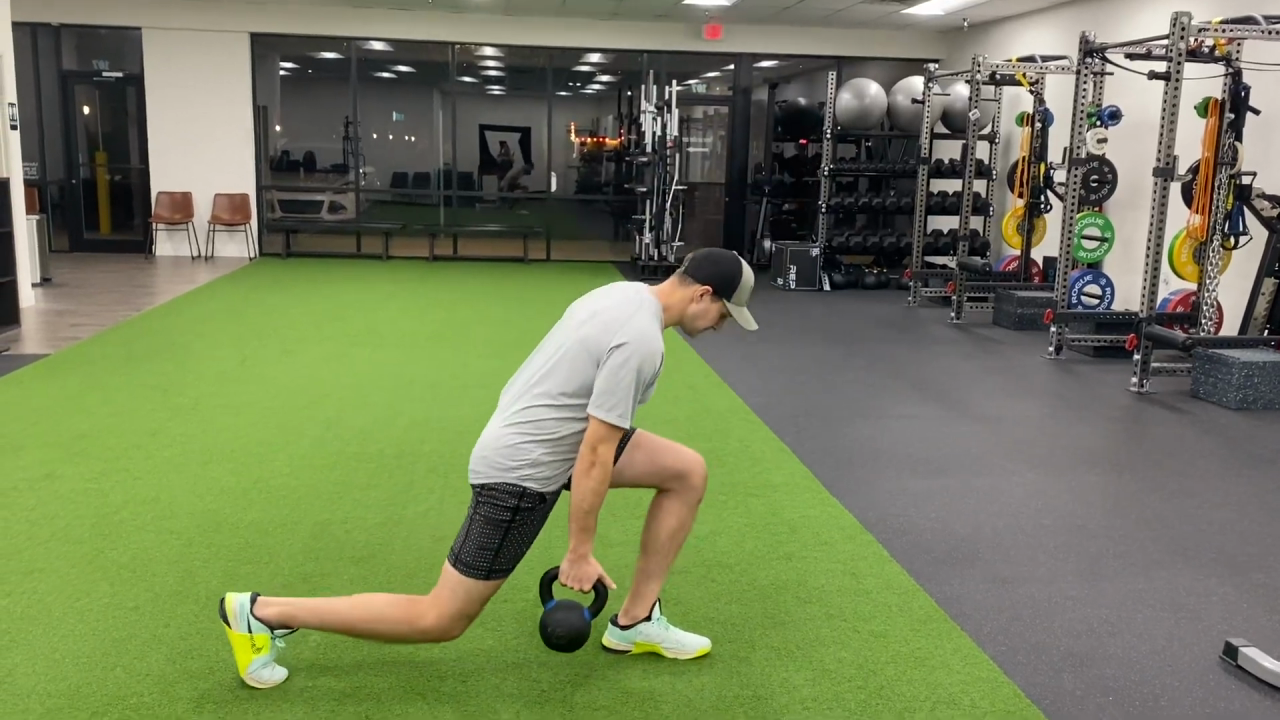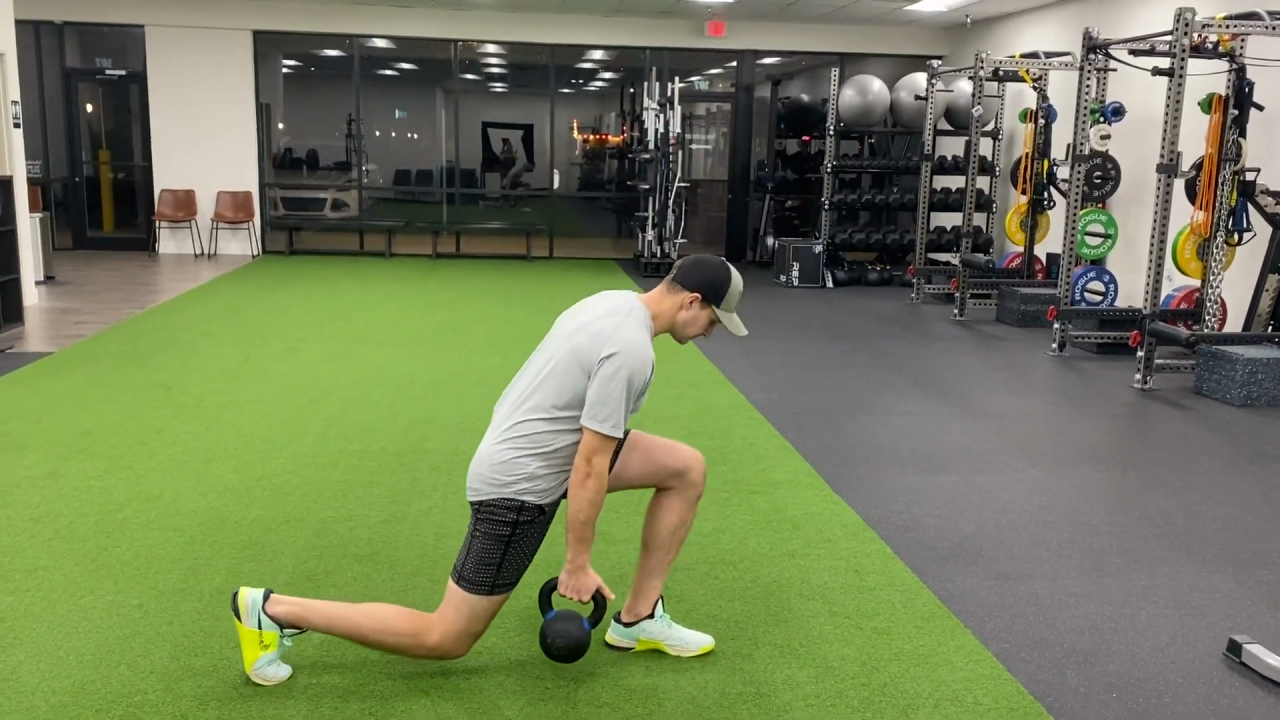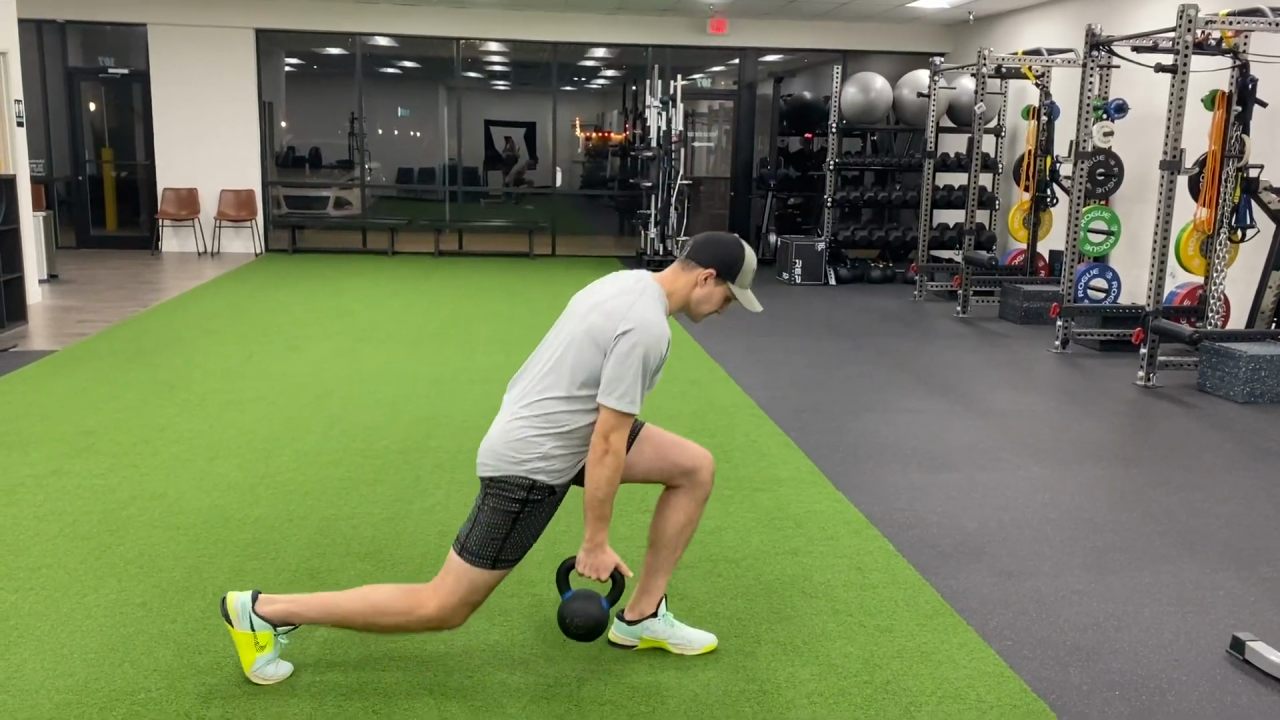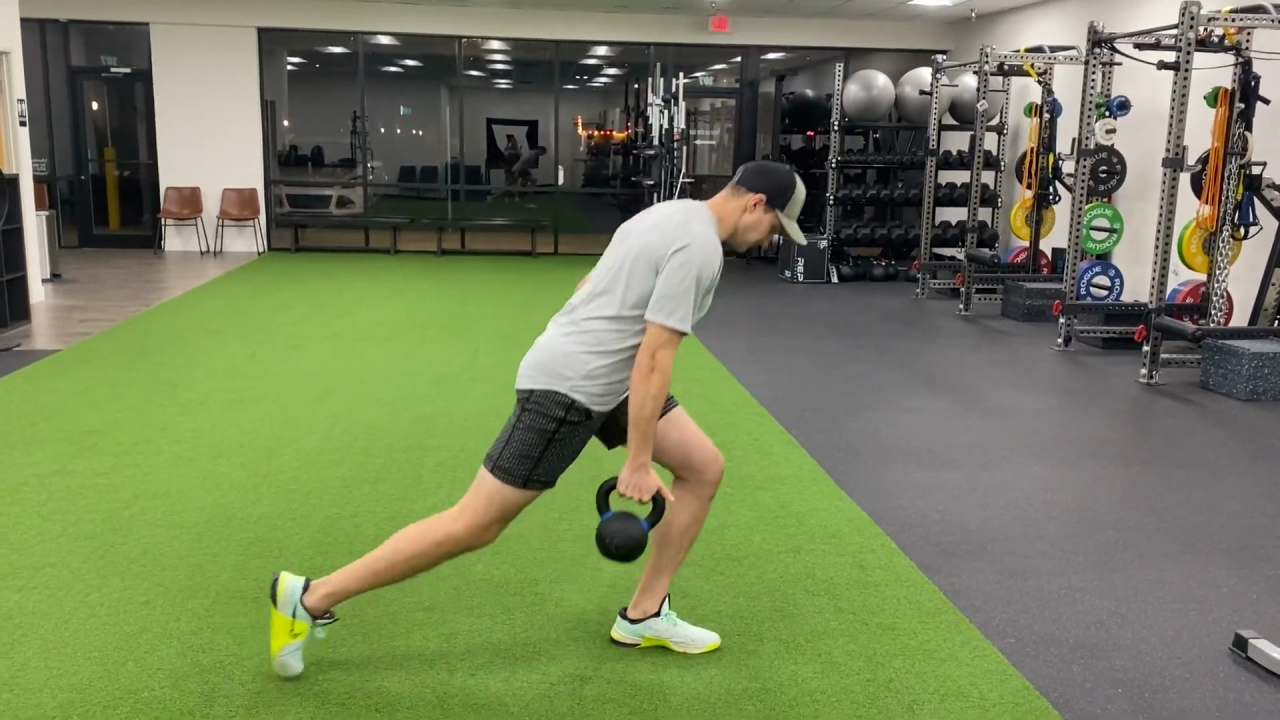
dt=0.2s
person 1, frame 1
left shoulder: (624, 293)
right shoulder: (641, 342)
right elbow: (597, 455)
right wrist: (580, 555)
left hip: (533, 440)
right hip: (523, 469)
left knee: (688, 473)
right knee: (441, 619)
left ankle: (635, 621)
right ankle: (261, 615)
person 1, frame 2
left shoulder: (612, 303)
right shoulder: (631, 351)
right elbow: (591, 466)
right wrist: (578, 564)
left hip: (527, 450)
right hip: (521, 481)
left knee: (687, 469)
right knee: (445, 639)
left ankle: (640, 618)
right ankle: (272, 611)
person 1, frame 3
left shoulder: (626, 282)
right shoulder: (647, 329)
right elbow: (607, 445)
right wrist: (595, 543)
left hip: (542, 432)
right hip: (532, 461)
left knee: (695, 469)
right knee: (441, 608)
left ankle: (642, 616)
right ankle: (263, 613)
person 1, frame 4
left shoulder: (674, 215)
right shoulder: (700, 247)
right elbow: (654, 360)
right wrist: (638, 464)
left hip: (599, 375)
right hip: (569, 383)
left knee: (705, 468)
right knee: (475, 523)
left ankle: (644, 615)
right ankle: (309, 600)
